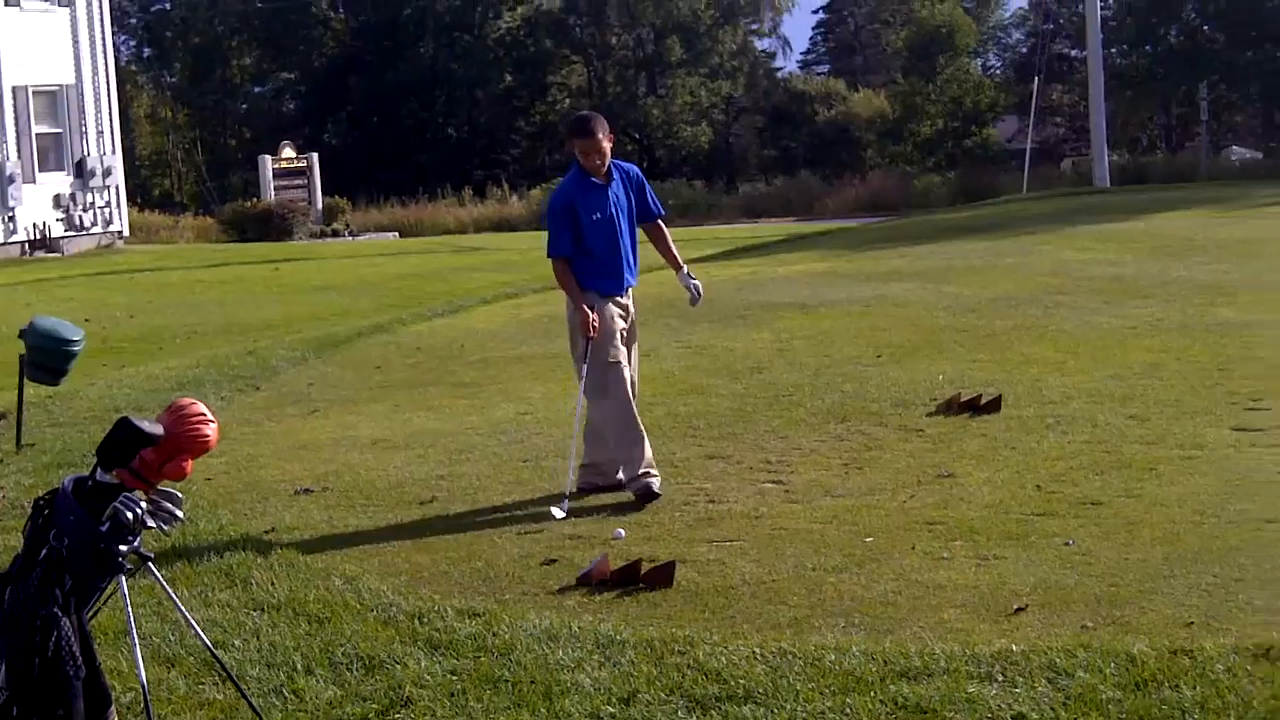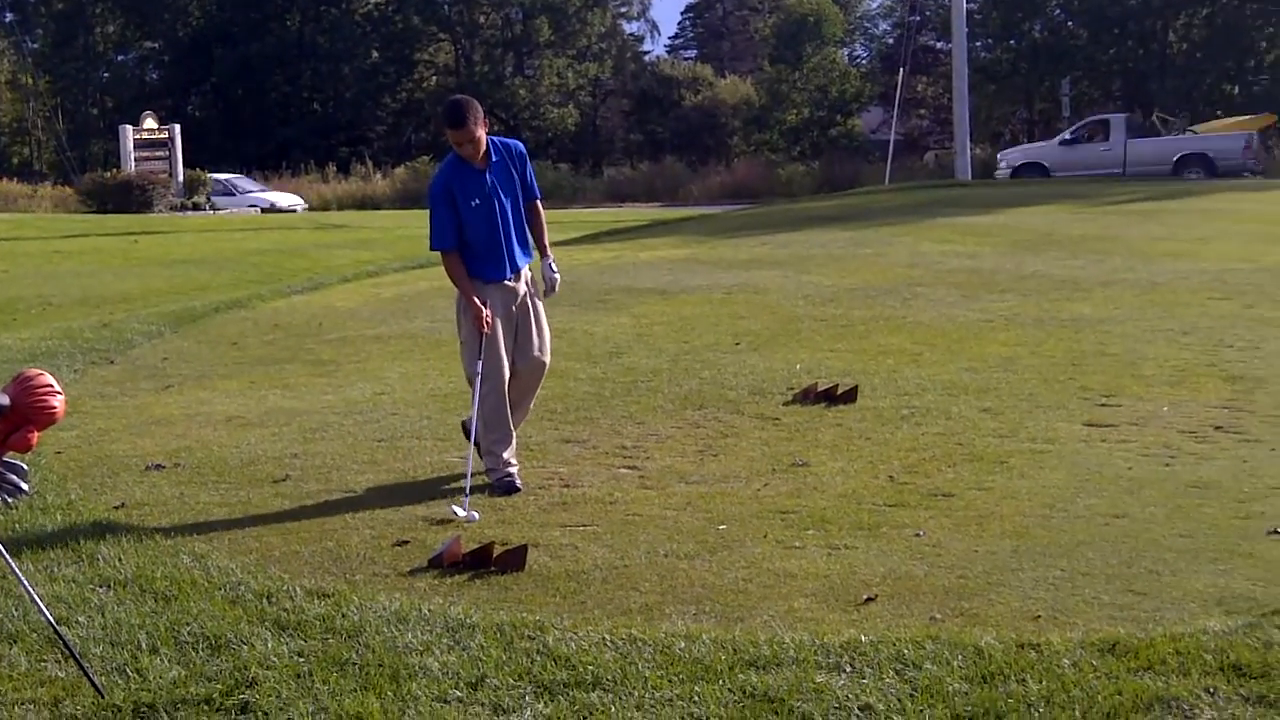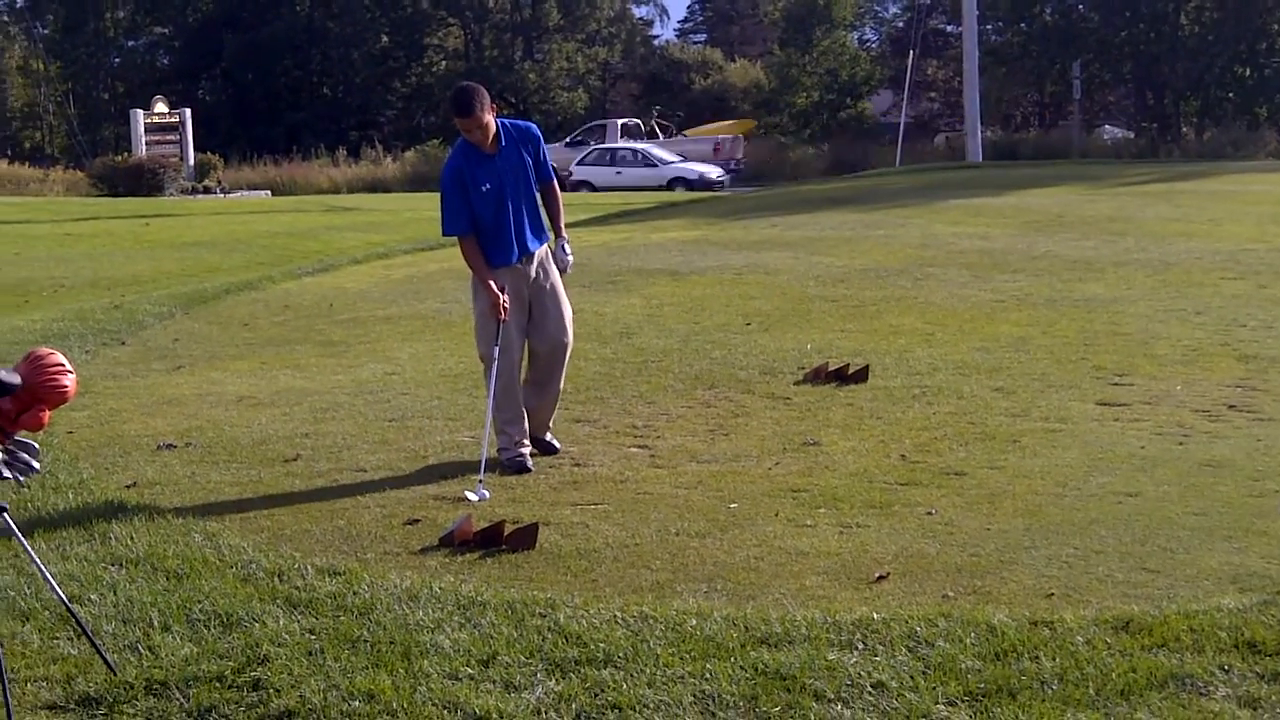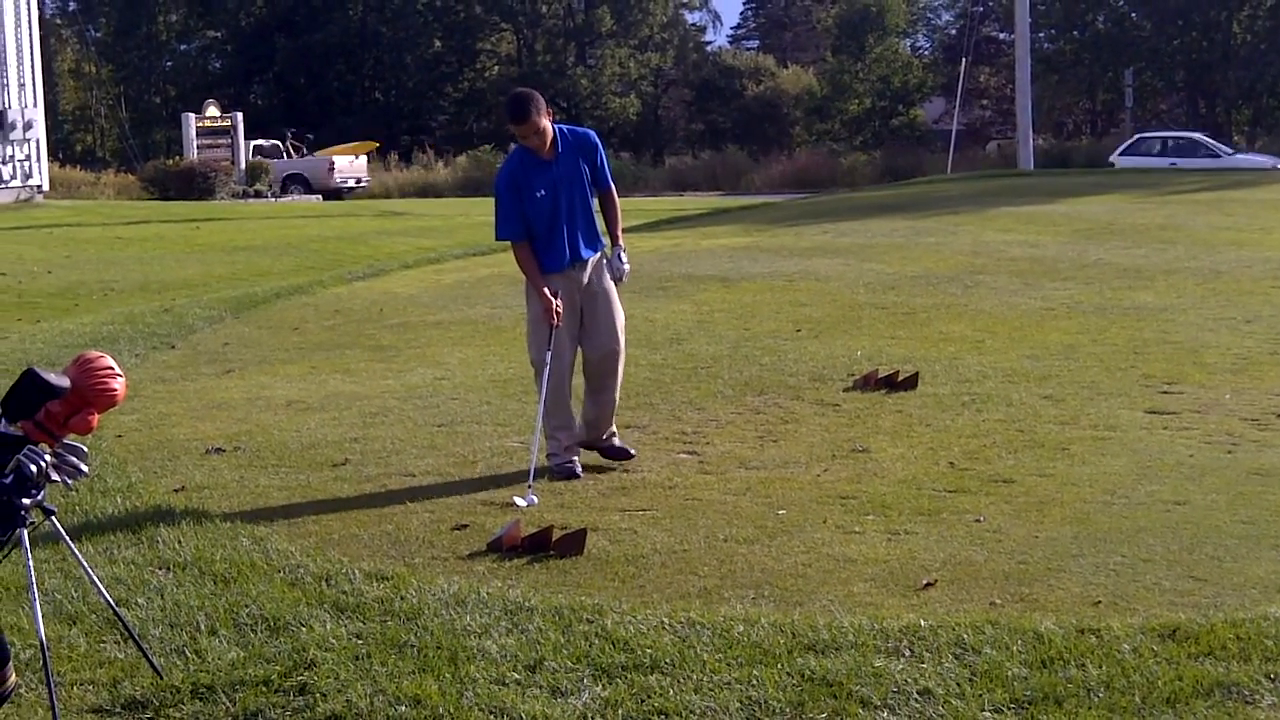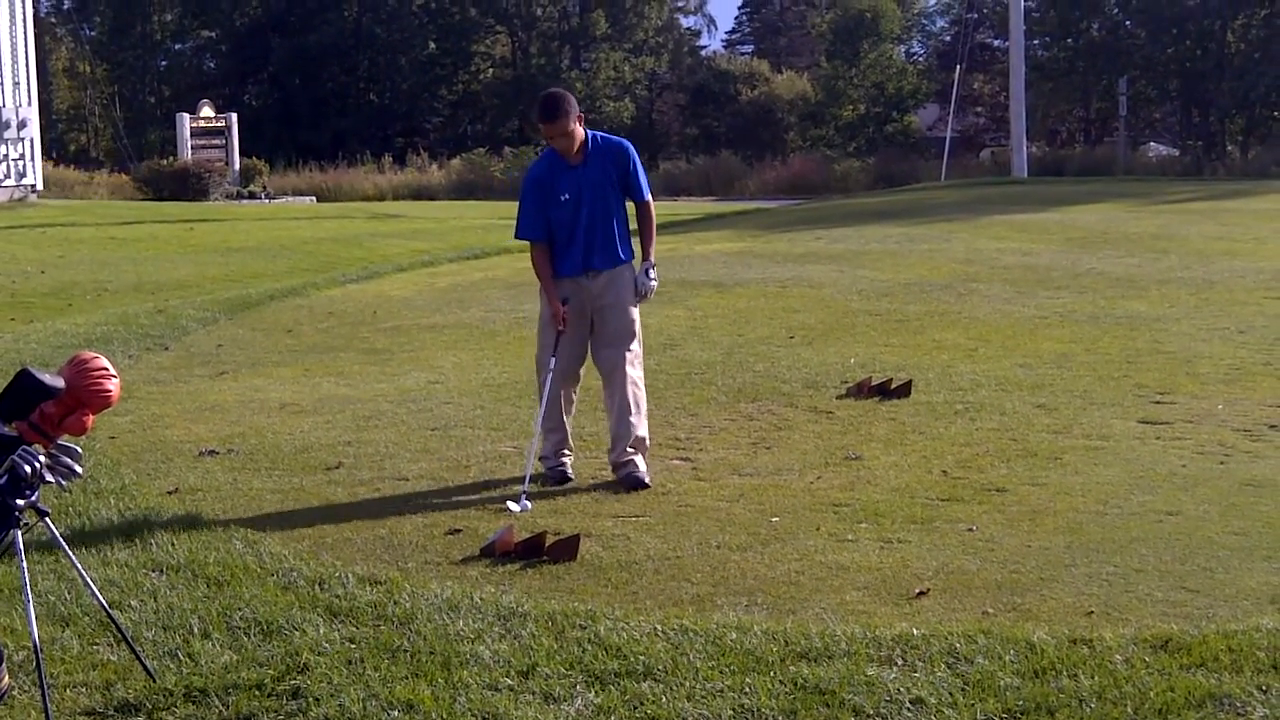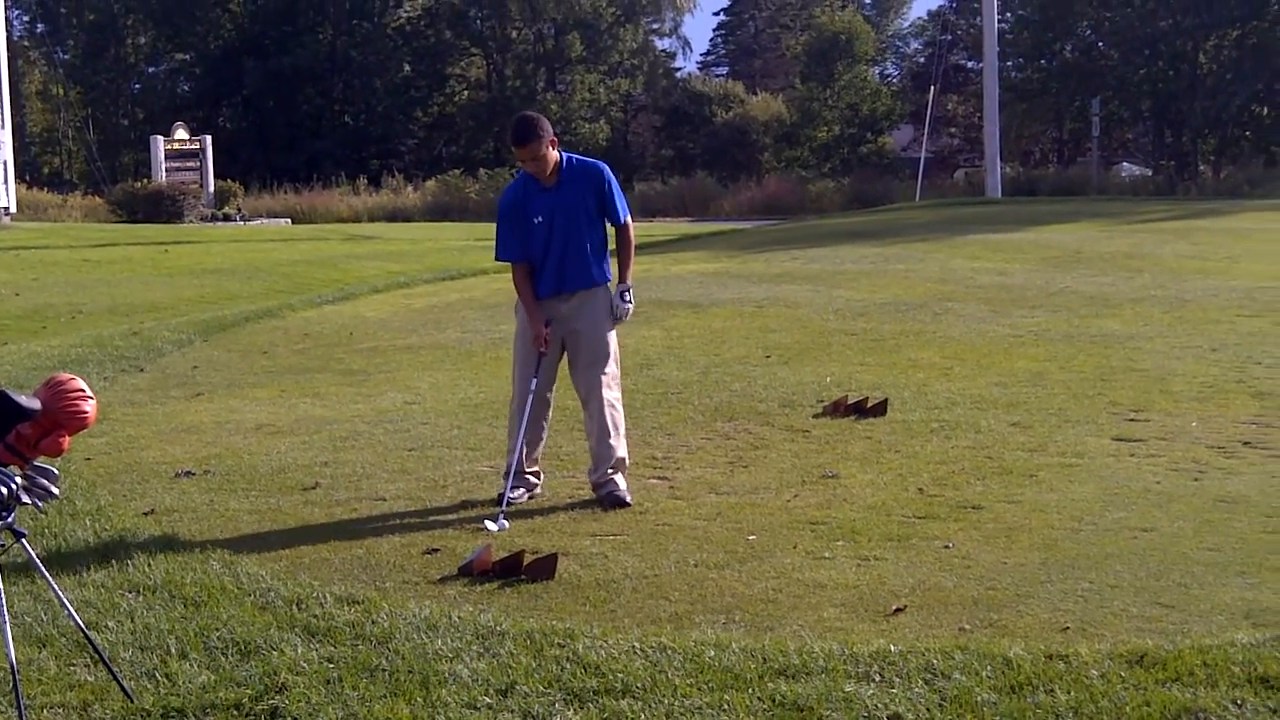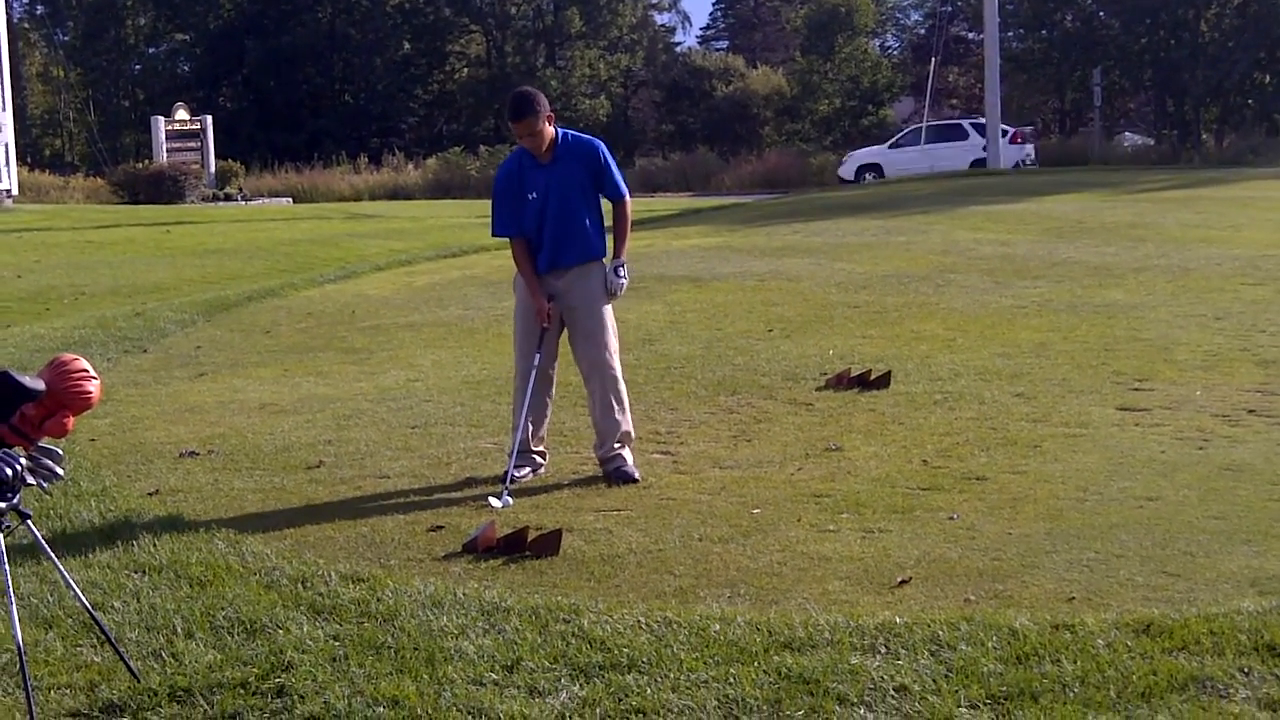
dt=0.7s
person 1, frame 1
left shoulder: (630, 176)
right shoulder: (565, 197)
left elbow: (654, 225)
right elbow: (560, 260)
left wrist: (681, 270)
right wrist: (580, 306)
left hip: (624, 295)
right hip: (592, 302)
left knee: (617, 387)
right knee: (614, 390)
left ankle: (597, 471)
right ankle: (639, 472)
person 1, frame 2
left shoulder: (514, 153)
right shoulder: (445, 182)
left elbow: (532, 205)
right elbow: (448, 250)
left wrist: (546, 258)
right wrist: (472, 300)
left hip: (522, 275)
right hip: (482, 287)
left knee: (535, 360)
right knee: (491, 376)
left ankle: (484, 428)
right ankle: (501, 464)
person 1, frame 3
left shoulder: (527, 136)
right shoulder: (457, 168)
left elbow: (548, 186)
right elbow: (464, 235)
left wrist: (561, 238)
right wrist: (488, 284)
left hip: (539, 255)
right hip: (497, 270)
left knee: (557, 339)
right knee: (504, 358)
left ankle: (538, 424)
right ankle: (513, 443)
person 1, frame 4
left shoulder: (585, 143)
right shoulder: (511, 175)
left elbow: (607, 194)
right elbow: (519, 241)
left wrist: (618, 247)
right wrist: (541, 291)
left hip: (594, 262)
right hip: (549, 276)
left knee: (609, 349)
right knee: (555, 366)
left ankle: (599, 432)
right ankle: (562, 450)
person 1, frame 5
left shoulder: (619, 152)
right shoulder: (539, 175)
left elbow: (643, 205)
right elbow: (538, 243)
left wrist: (648, 262)
right wrist: (552, 297)
left hip: (615, 275)
right hip: (564, 282)
left knee: (623, 367)
right knee: (557, 371)
left ankle: (629, 458)
right ankle: (556, 456)
person 1, frame 6
left shoulder: (595, 175)
right shoulder: (514, 197)
left elbow: (623, 227)
right elbow: (518, 263)
left wrist: (624, 285)
right wrist: (534, 317)
left hip: (590, 296)
right hip: (538, 303)
left knee: (600, 389)
right knee: (528, 392)
left ankle: (609, 477)
right ankle: (523, 475)
person 1, frame 7
left shoulder: (590, 151)
right shoulder: (509, 173)
left elbow: (621, 202)
right elbow: (516, 239)
left wrist: (619, 262)
right wrist: (536, 292)
left hip: (586, 273)
right hip: (535, 279)
left knee: (602, 363)
right knee: (531, 370)
left ankle: (615, 452)
right ankle: (528, 453)
